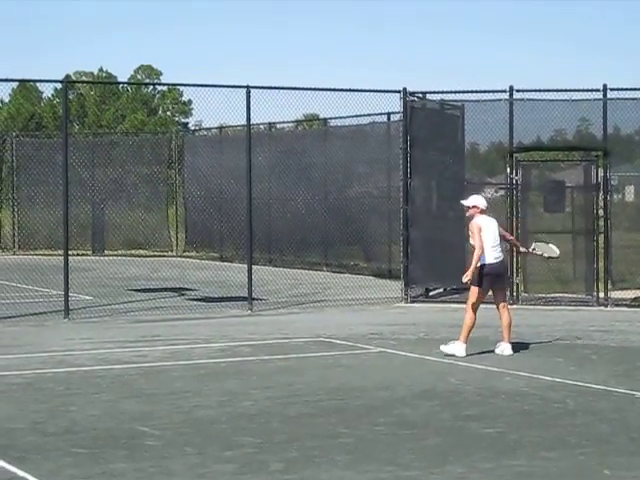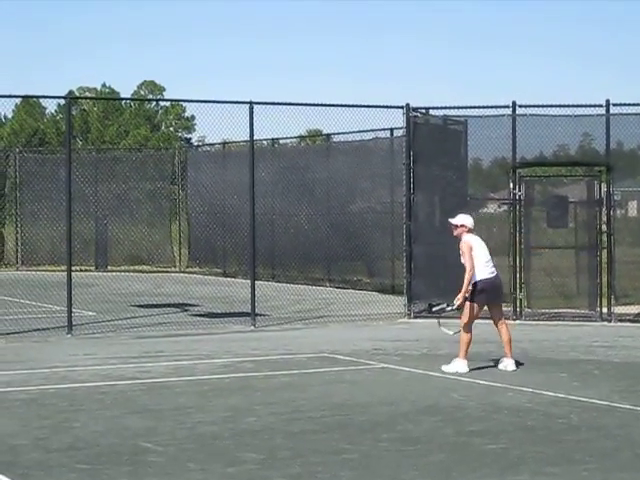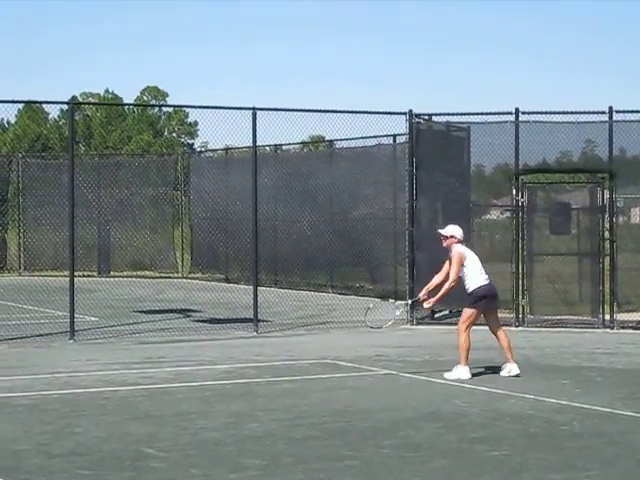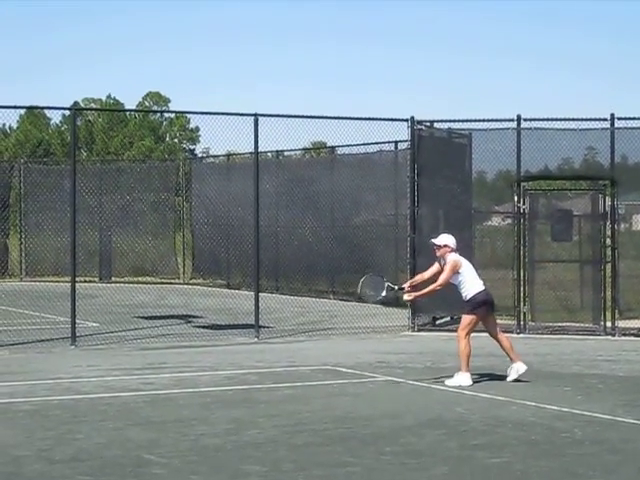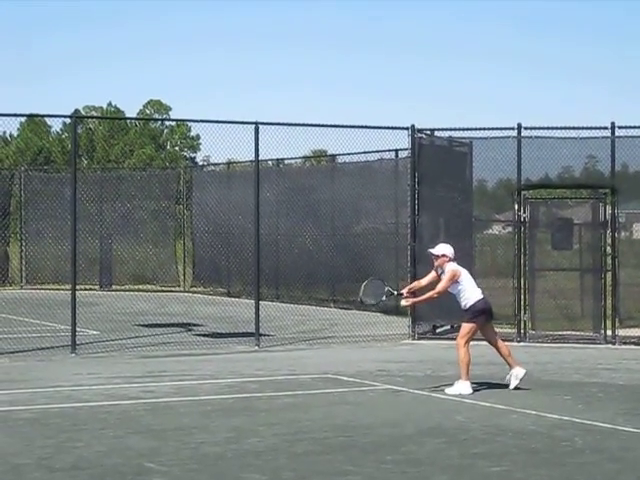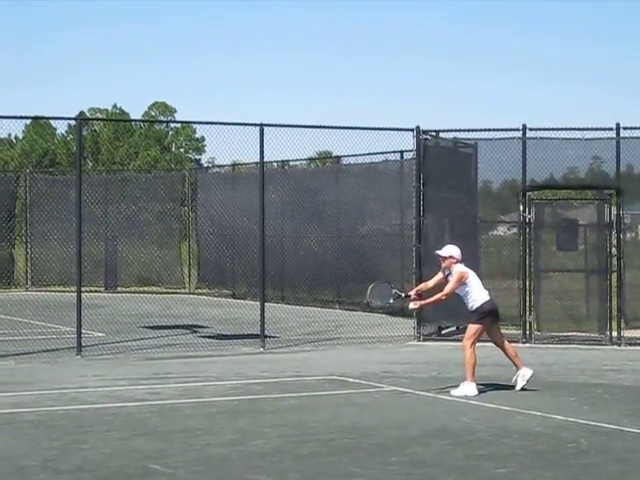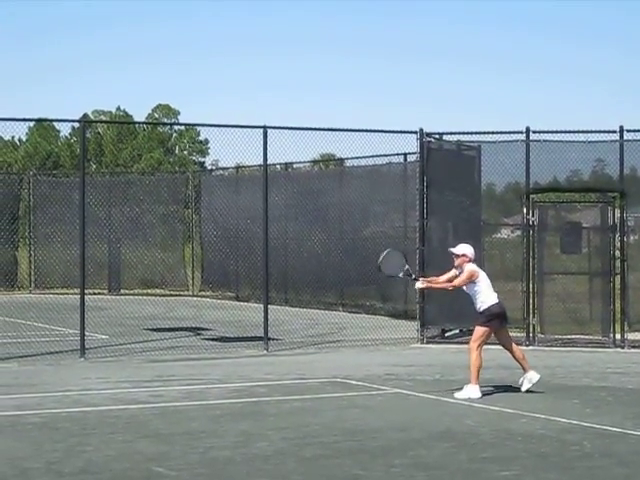
dt=0.2s
person 1, frame 1
left shoulder: (475, 223)
right shoulder: (492, 221)
left elbow: (479, 249)
right elbow: (507, 236)
left wrist: (471, 270)
right wrist: (519, 247)
left hip: (487, 268)
right hip: (500, 265)
left knee: (471, 307)
right knee: (502, 306)
left ankle: (460, 345)
right ankle: (506, 345)
person 1, frame 2
left shoulder: (465, 242)
right shoulder: (475, 239)
left elbow: (470, 269)
left wrist: (463, 293)
right wrist: (469, 289)
left hip: (483, 285)
right hip: (494, 281)
left knee: (466, 323)
right knee: (500, 322)
left ankle: (461, 362)
right ankle: (508, 360)
person 1, frame 3
left shoulder: (458, 253)
right shoulder: (454, 253)
left elbow: (452, 281)
right elbow: (442, 275)
left wrist: (435, 300)
right wrist: (425, 290)
left hip: (480, 292)
right hip: (487, 290)
left knee: (463, 328)
right knee: (496, 328)
left ankle: (463, 368)
right ankle: (511, 364)
person 1, frame 4
left shoulder: (453, 261)
right shoulder: (442, 261)
left elbow: (438, 285)
right elbow: (425, 275)
left wrist: (416, 295)
right wrist: (410, 283)
left hip: (478, 299)
right hip: (482, 298)
left knee: (462, 335)
right knee: (495, 333)
left ankle: (464, 375)
right ankle: (517, 364)
person 1, frame 5
left shoulder: (452, 270)
right shoulder: (440, 270)
left elbow: (436, 293)
right elbow: (422, 282)
left wrist: (413, 301)
right wrist: (408, 288)
left hip: (477, 307)
right hip: (479, 307)
left knee: (461, 343)
right knee: (494, 340)
left ankle: (464, 384)
right ankle: (515, 369)
person 1, frame 6
left shoulder: (460, 272)
right shoulder: (447, 272)
left elbow: (444, 295)
right elbow: (429, 284)
left wrist: (421, 304)
right wrist: (415, 291)
left hip: (483, 309)
right hip: (485, 308)
left knee: (467, 344)
right knee: (500, 342)
left ankle: (469, 385)
right ankle: (522, 370)
person 1, frame 7
left shoulder: (471, 271)
right shoulder: (459, 270)
left elbow: (452, 286)
right elbow: (442, 279)
left wrist: (426, 284)
right wrist: (425, 280)
left hip: (491, 311)
right hip: (494, 310)
left knee: (474, 347)
right knee: (508, 344)
left ankle: (473, 388)
right ankle: (529, 374)
